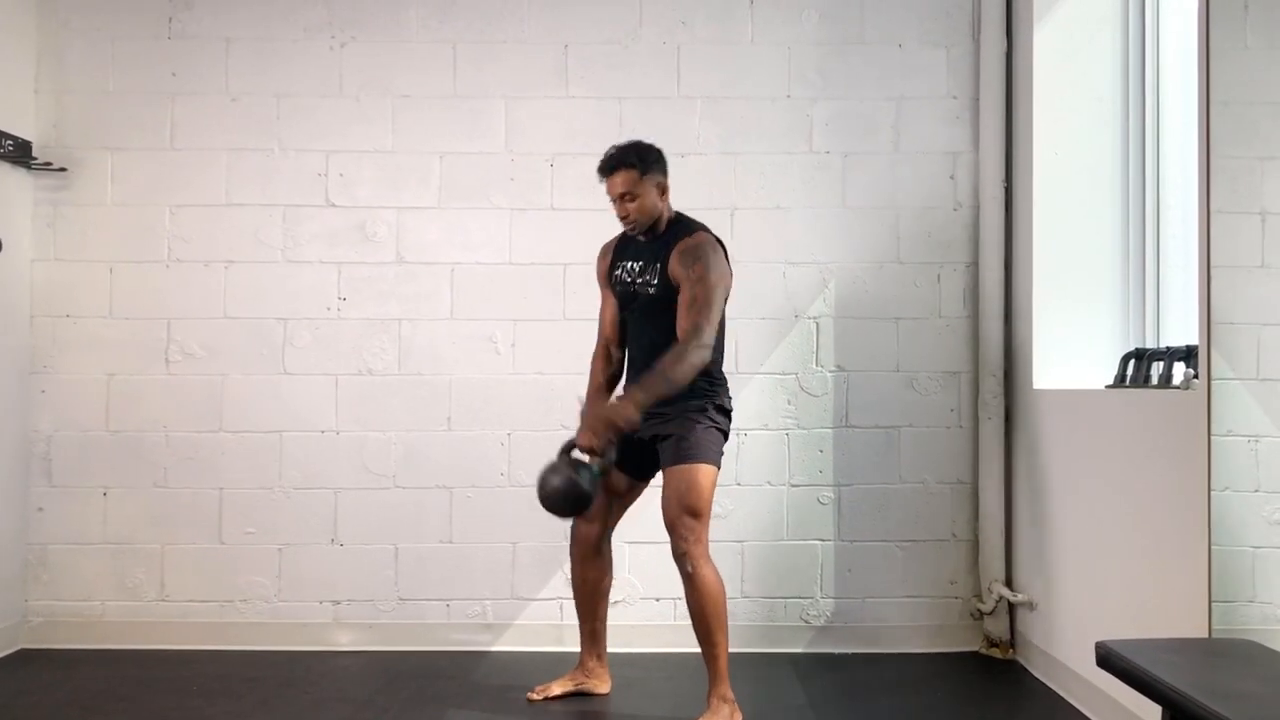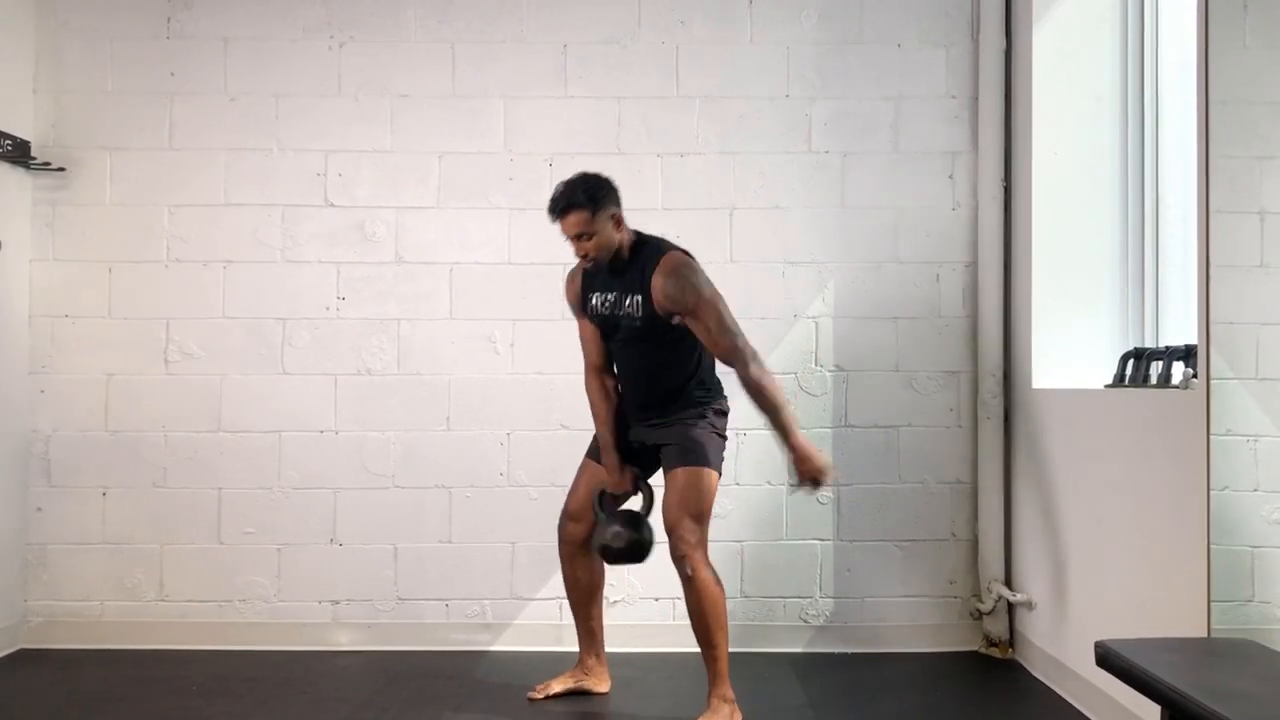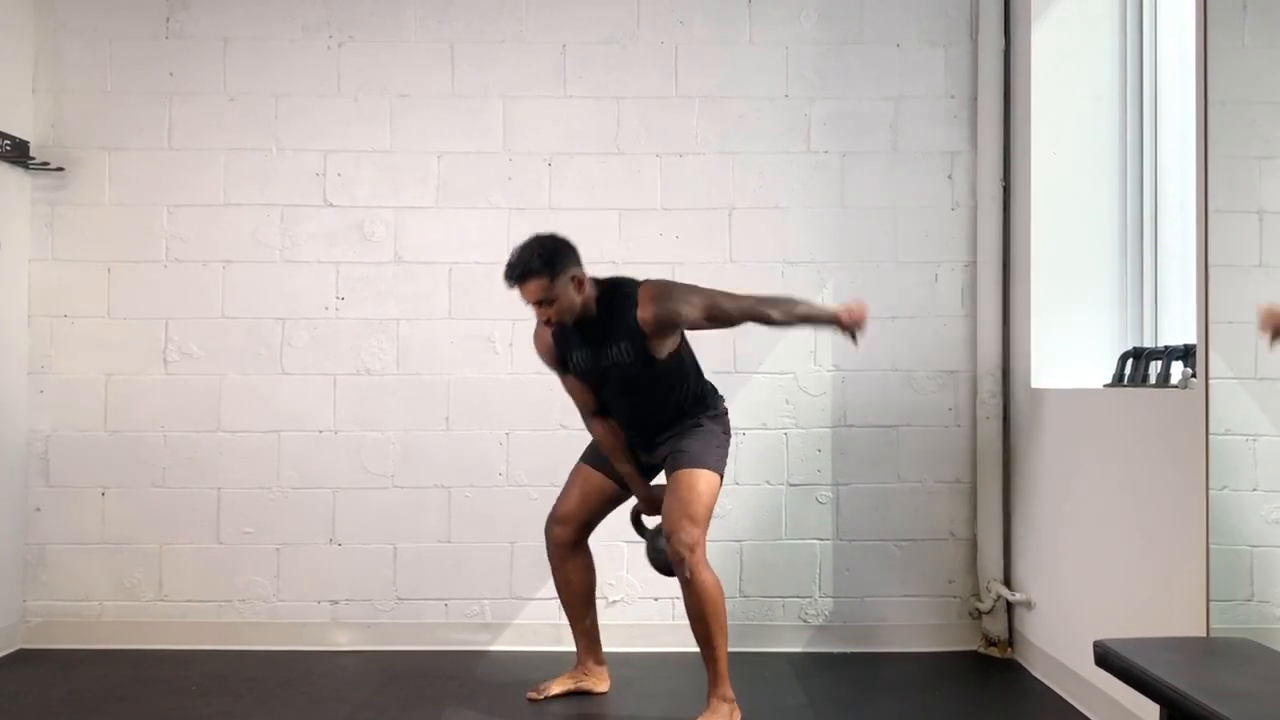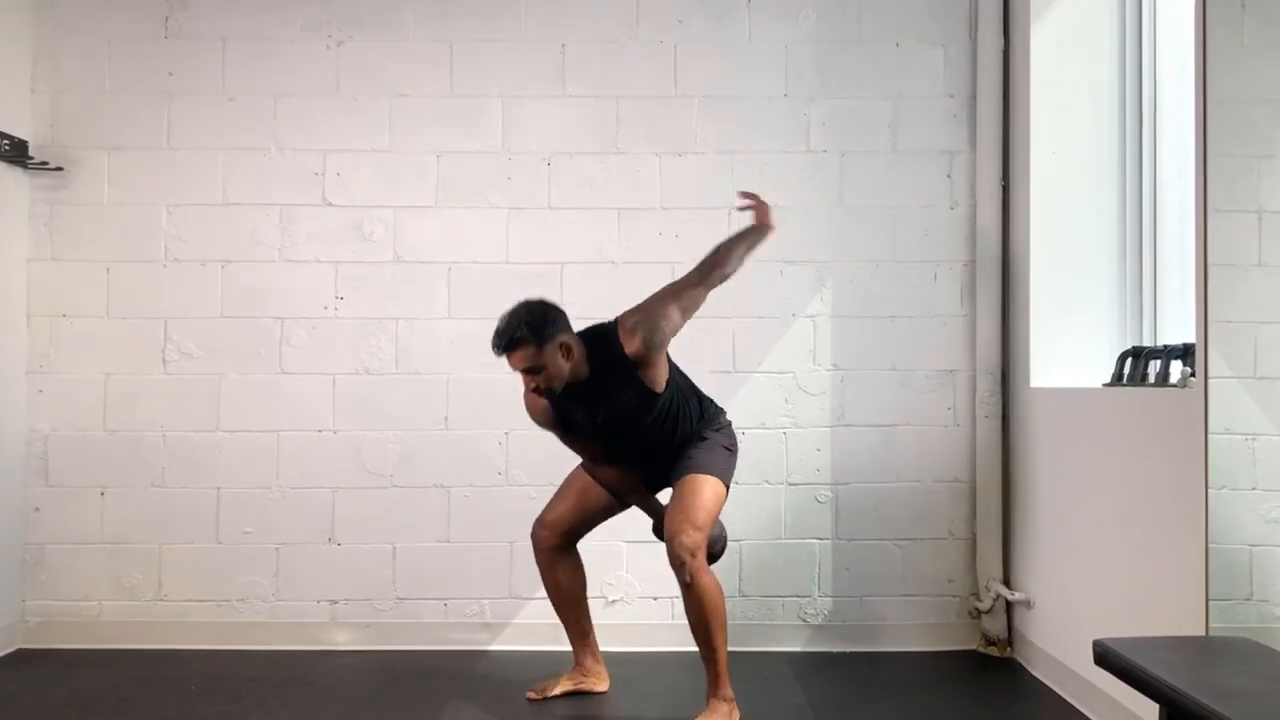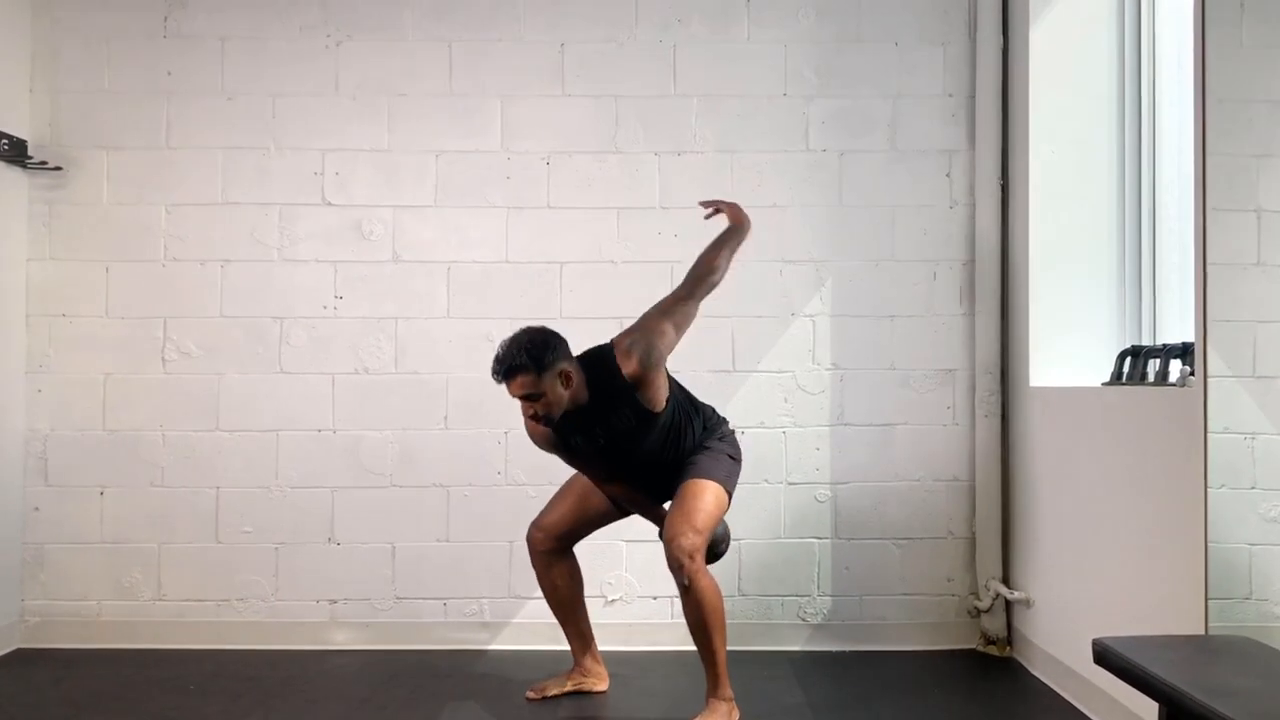
dt=0.1s
person 1, frame 1
left shoulder: (697, 250)
right shoulder: (613, 252)
left elbow: (696, 347)
right elbow: (610, 343)
left wrist: (634, 403)
right wrist: (593, 411)
left hip: (693, 410)
right hip: (631, 411)
left knee: (688, 547)
right knee: (588, 530)
right ankle: (592, 667)
person 1, frame 2
left shoulder: (669, 270)
right shoulder: (579, 282)
left elbow: (741, 357)
right elbow: (598, 374)
left wrist: (793, 439)
right wrist: (609, 460)
left hip: (691, 416)
right hip: (630, 416)
left knee: (686, 551)
right knee: (575, 528)
right ankle: (591, 665)
person 1, frame 3
left shoulder: (647, 304)
right shoulder: (550, 337)
left elbow: (750, 307)
right elbow: (599, 415)
left wrist: (828, 316)
right wrist: (639, 487)
left hip: (692, 427)
right hip: (627, 435)
left knee: (683, 548)
right knee: (561, 530)
right ankle: (590, 666)
person 1, frame 4
left shoulder: (629, 346)
right shoulder: (543, 405)
left elbow: (703, 279)
right elbow: (607, 466)
left wrist: (759, 227)
right wrist: (656, 511)
left hip: (702, 442)
right hip: (632, 459)
left knee: (686, 549)
right knee: (549, 534)
right ankle: (589, 666)
person 1, frame 5
left shoulder: (630, 364)
right shoulder: (543, 427)
left elbow: (692, 290)
right elbow: (609, 480)
left wrist: (737, 228)
right wrist: (658, 513)
left hip: (704, 449)
right hip: (636, 469)
left knee: (684, 551)
right knee: (544, 537)
right ankle: (588, 666)
